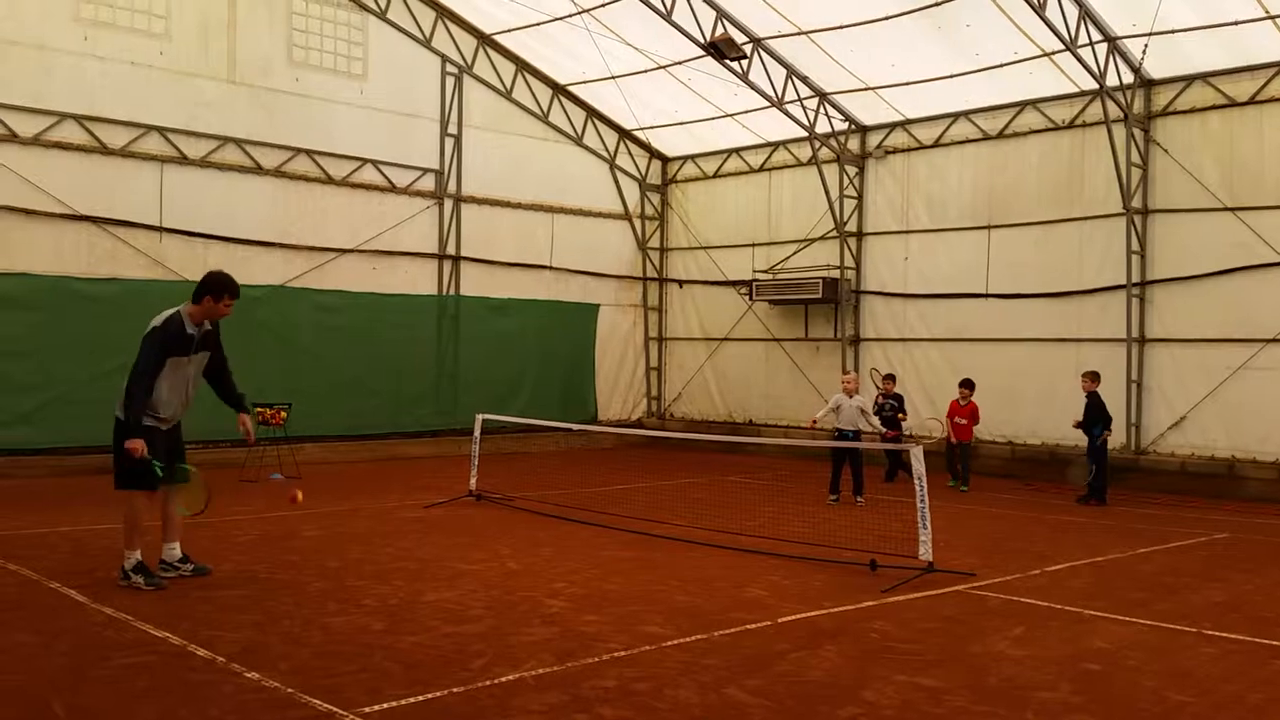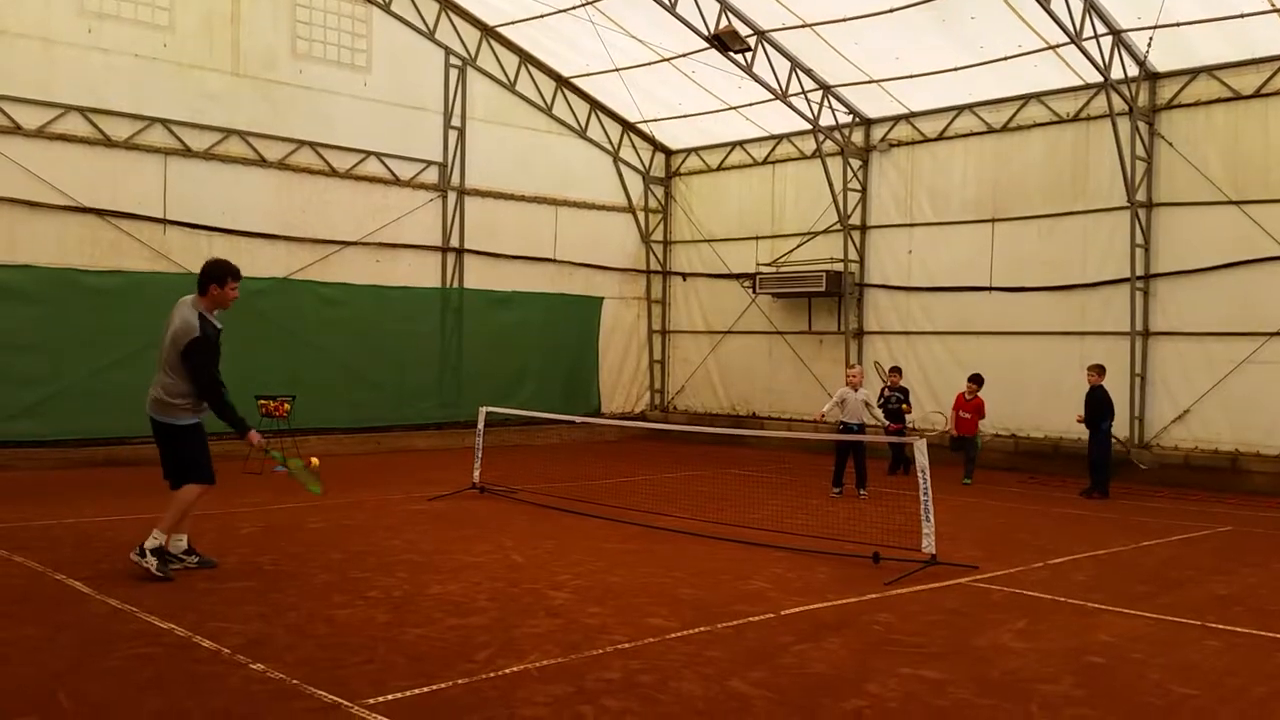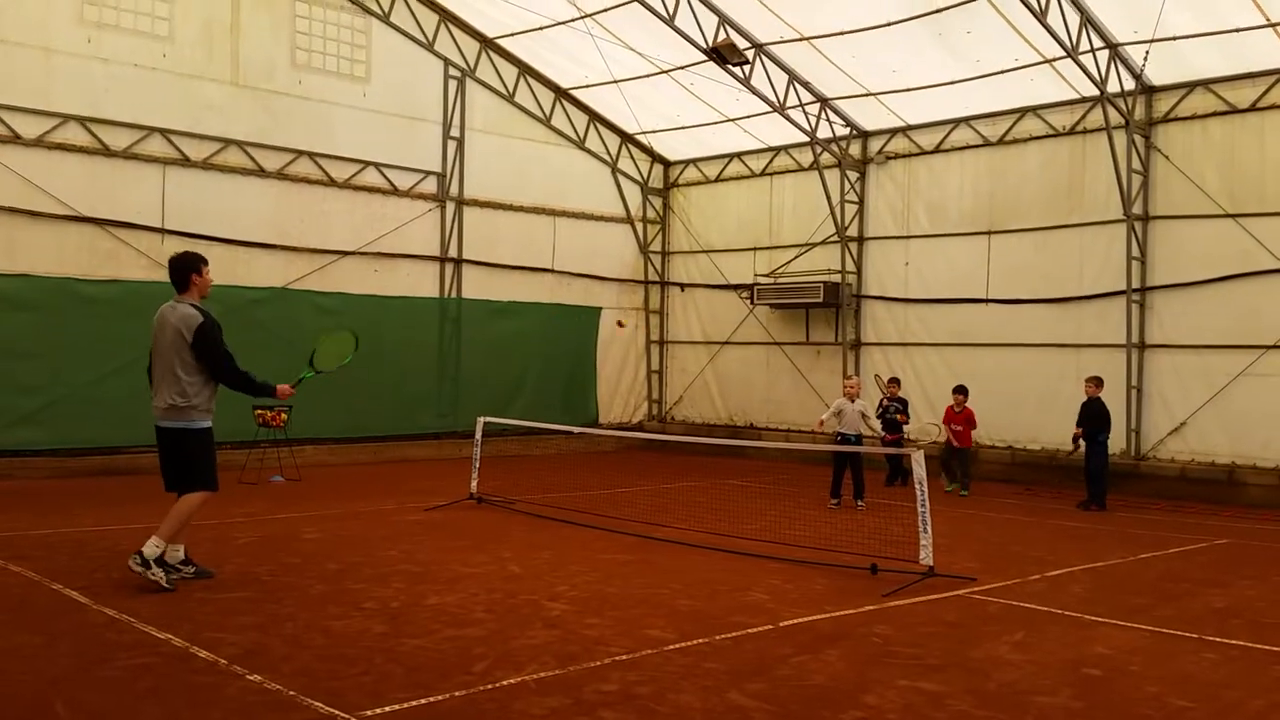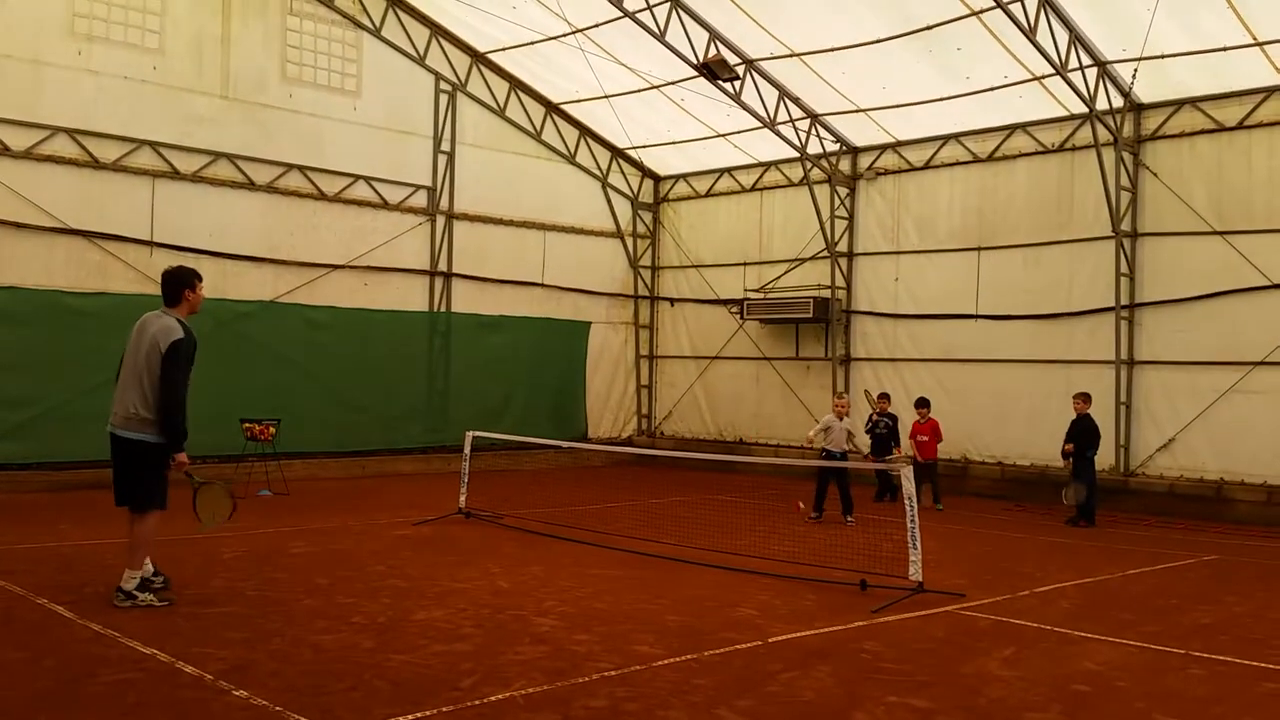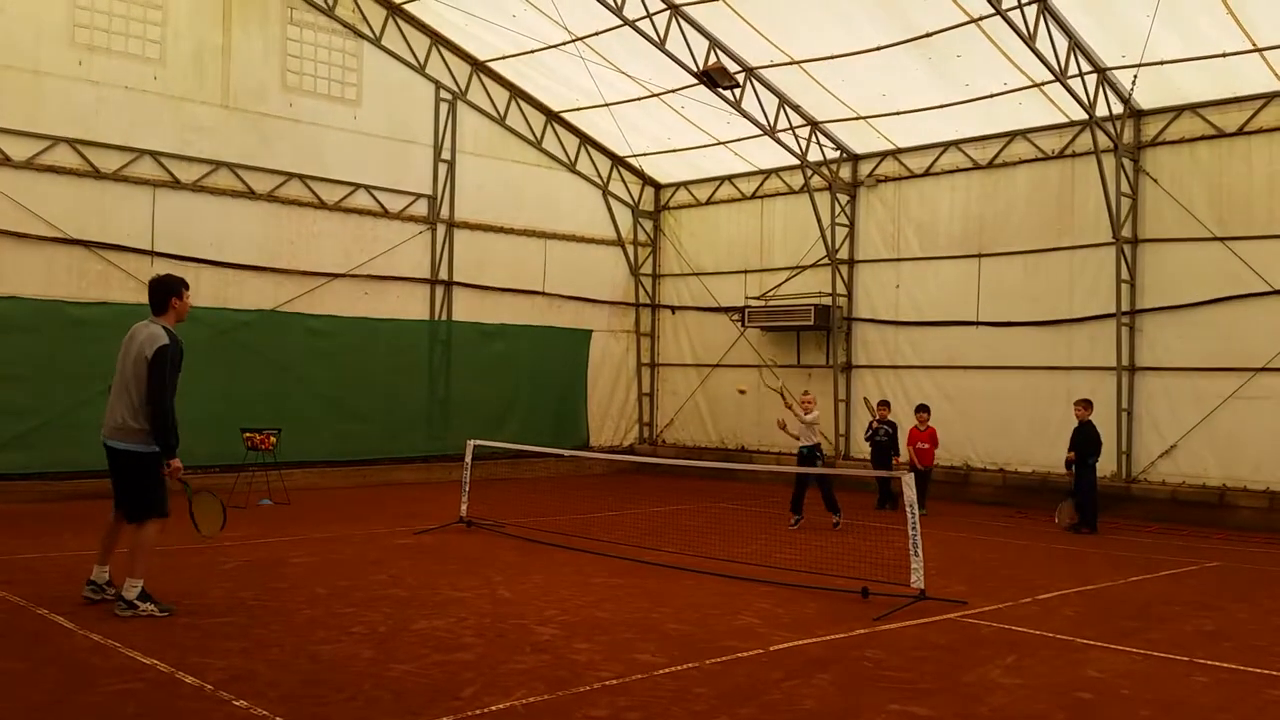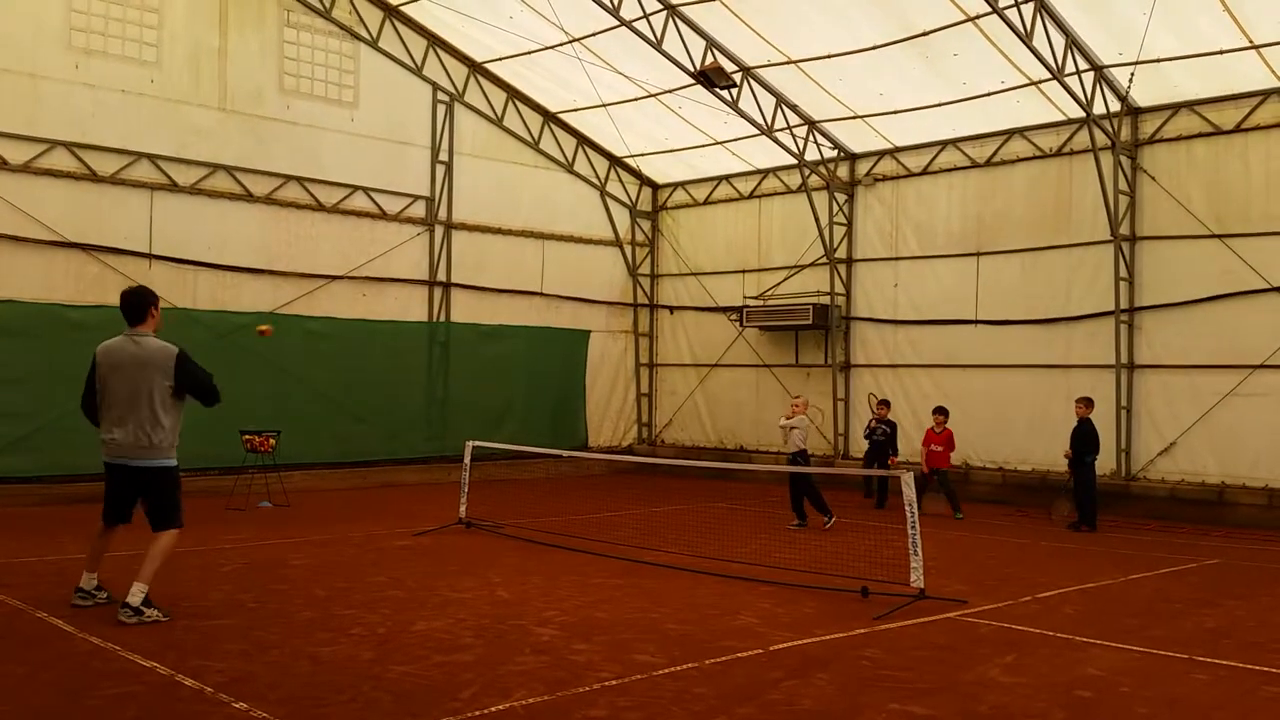
dt=0.5s
person 1, frame 1
left shoulder: (210, 329)
right shoulder: (164, 329)
left elbow: (218, 373)
right elbow: (138, 380)
left wrist: (241, 410)
right wrist: (135, 432)
left hip: (168, 421)
right hip: (139, 421)
right knee: (142, 488)
left ankle: (172, 557)
right ankle: (131, 565)
person 1, frame 2
left shoulder: (187, 303)
right shoulder: (201, 333)
right elbow: (212, 390)
right wrist: (244, 430)
left hip: (174, 409)
right hip: (177, 415)
left knee: (189, 480)
right knee: (199, 481)
left ankle: (178, 548)
right ankle: (151, 547)
person 1, frame 3
left shoulder: (163, 314)
right shoulder: (201, 321)
left elbow: (153, 368)
right elbow: (228, 372)
right wrist: (271, 390)
left hip: (166, 418)
right hip: (190, 421)
left knee: (187, 490)
right knee: (199, 491)
left ankle: (175, 558)
right ankle: (148, 555)
person 1, frame 4
left shoulder: (145, 321)
right shoulder: (180, 337)
left elbow: (124, 375)
right elbow: (173, 397)
right wrist: (178, 446)
left hip: (121, 427)
right hip: (146, 433)
left knee: (140, 506)
right knee: (148, 509)
left ankle: (143, 571)
right ankle: (130, 586)
person 1, frame 5
left shoulder: (136, 331)
right shoulder: (166, 344)
right elbow: (162, 405)
right wrist: (172, 454)
left hip: (115, 436)
right hip: (139, 443)
left knee: (123, 511)
right knee: (151, 518)
left ankle: (98, 580)
right ankle: (132, 596)
person 1, frame 6
left shoulder: (103, 352)
right shoulder: (171, 355)
left elbow: (88, 405)
right elbow: (210, 395)
left hip: (115, 455)
right hip: (156, 459)
left knee: (110, 522)
right knee: (167, 529)
left ankle: (86, 587)
right ankle: (136, 601)
